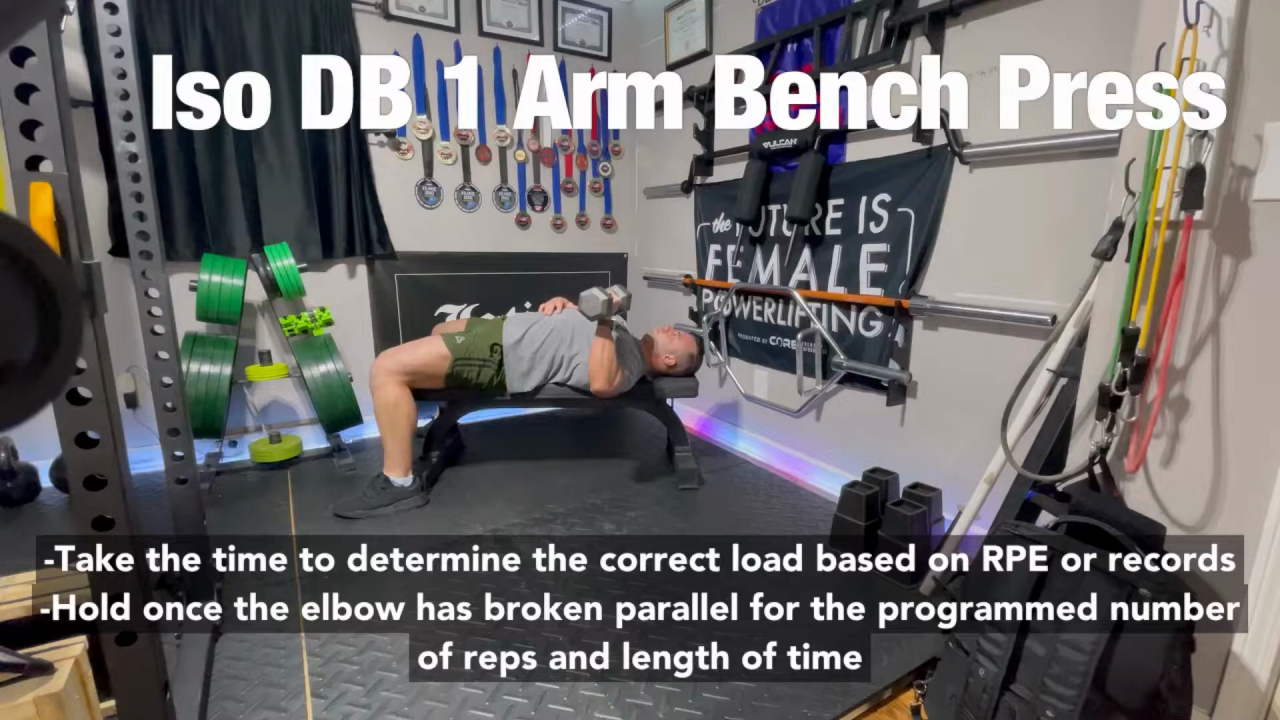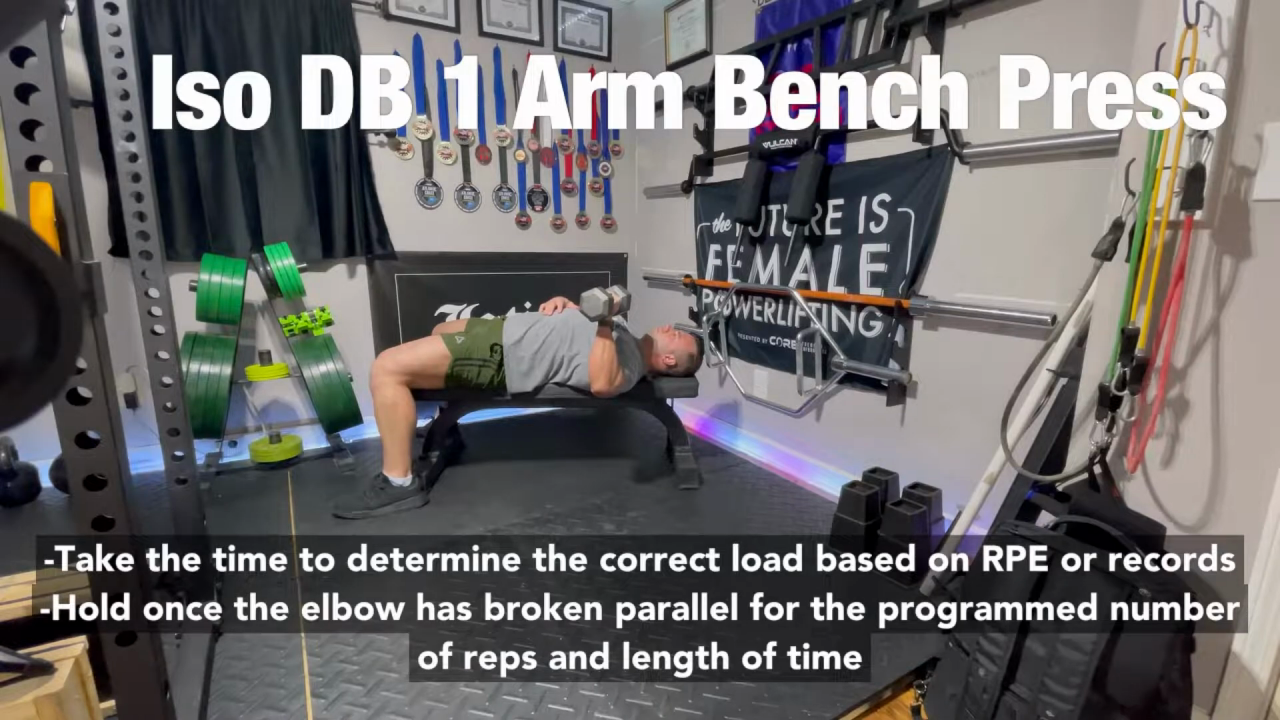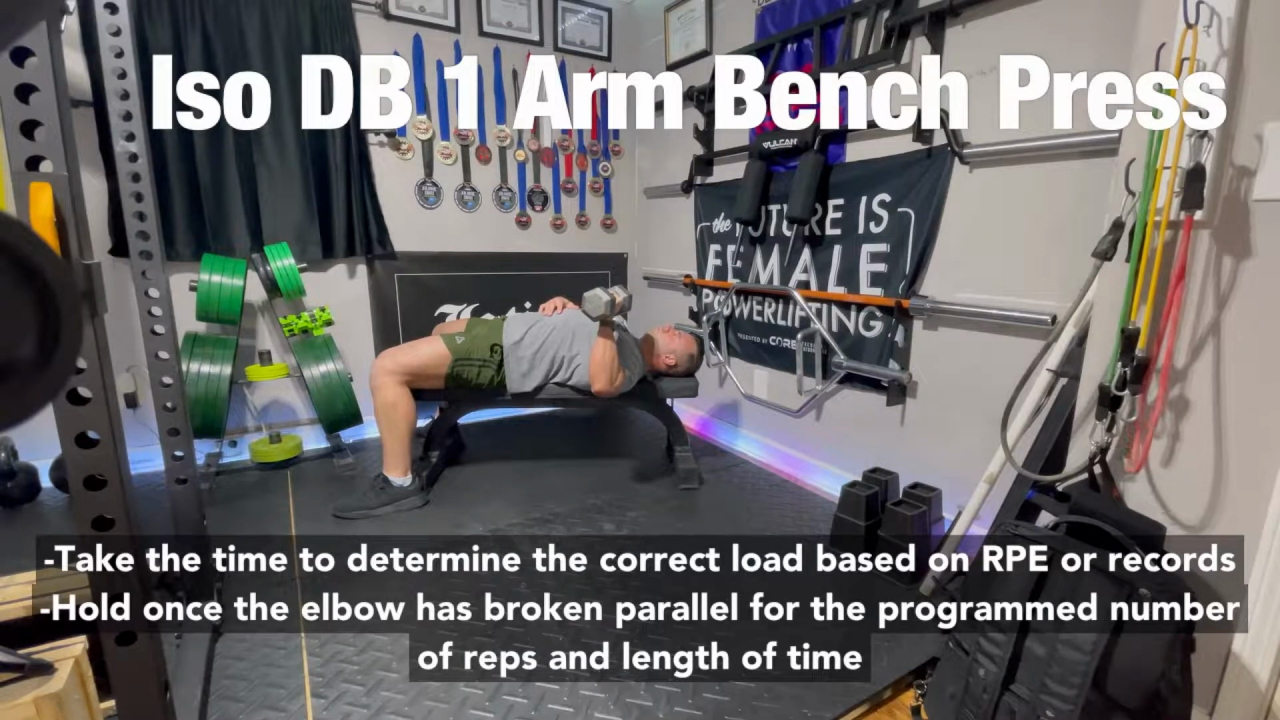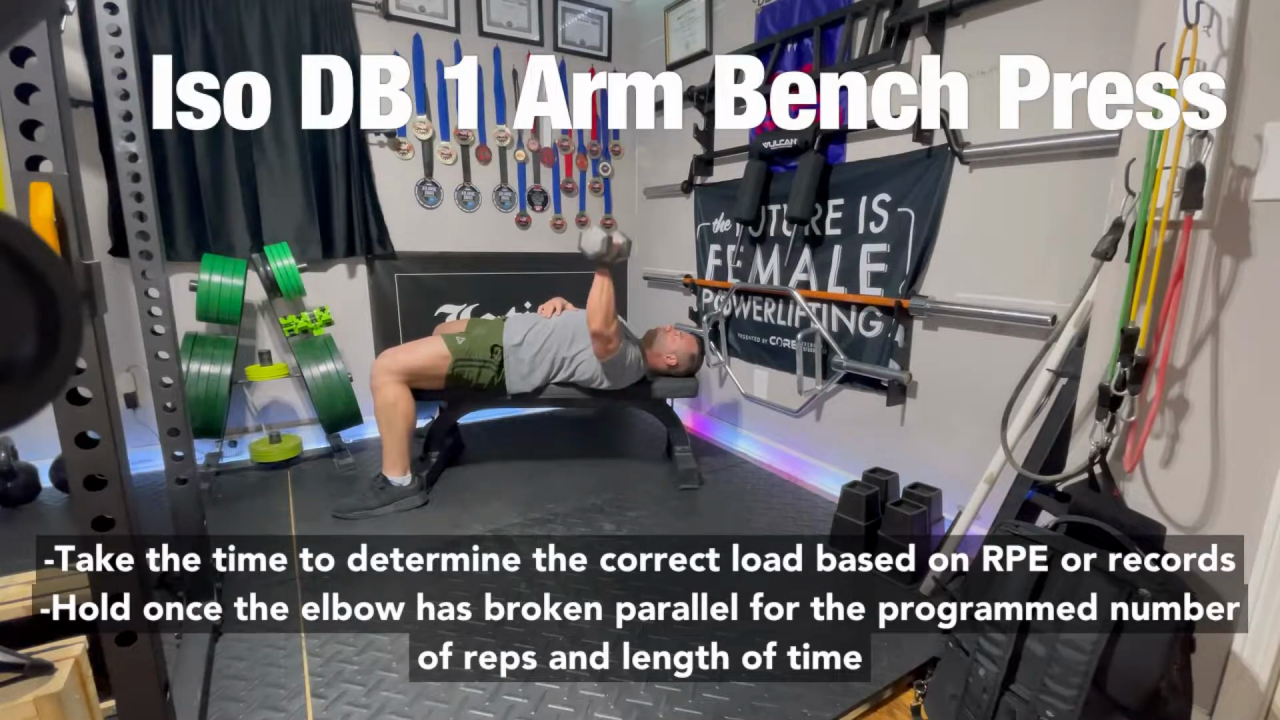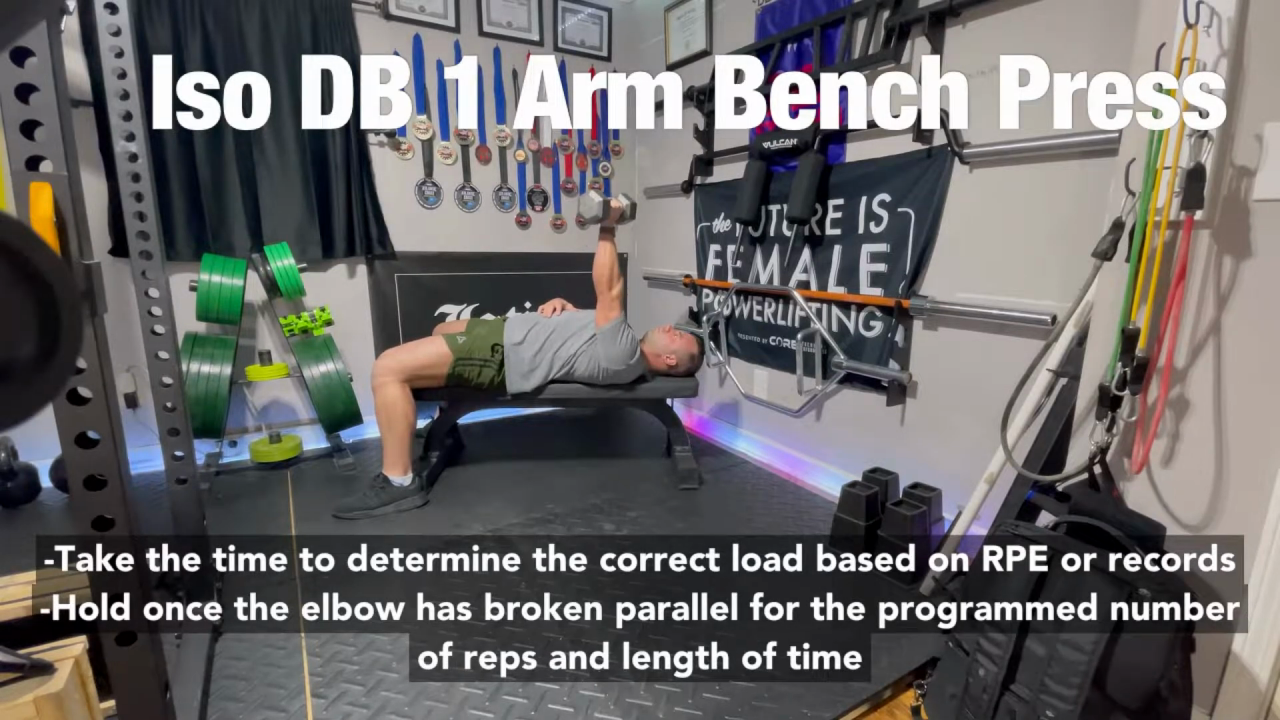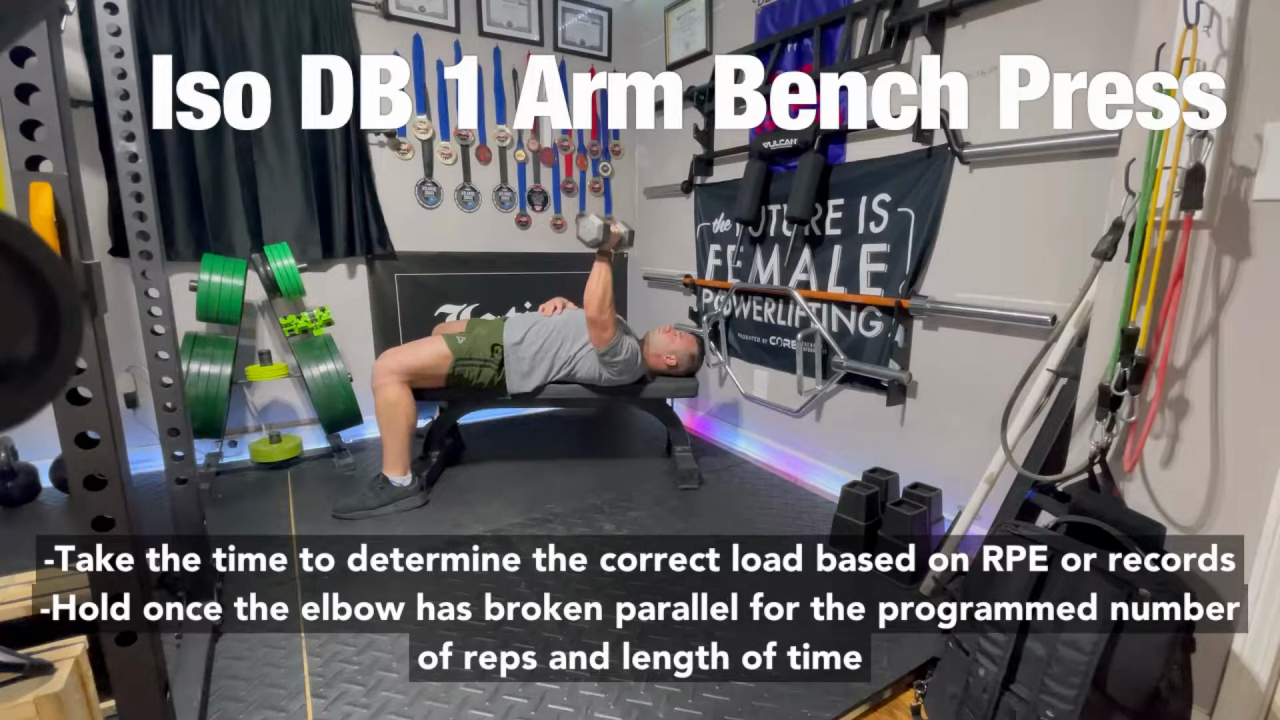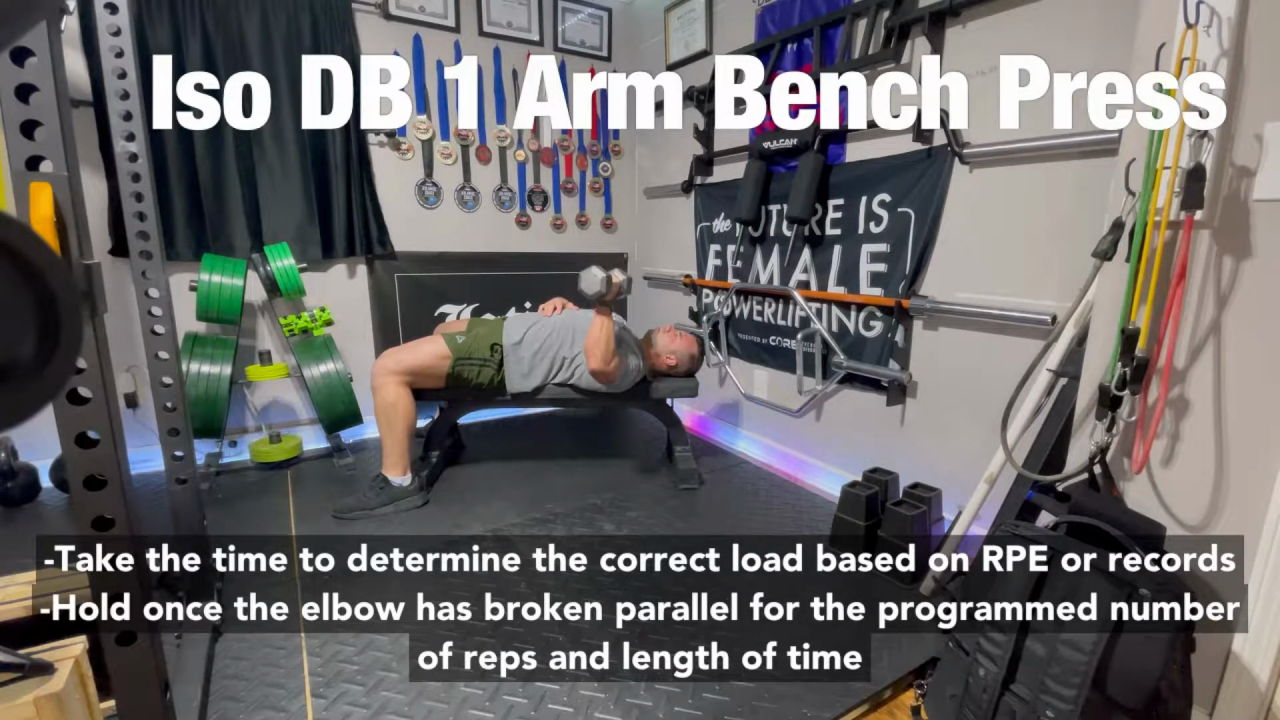
dt=0.7s
person 1, frame 1
left shoulder: (629, 365)
right shoulder: (626, 338)
left elbow: (601, 384)
right elbow: (585, 316)
left wrist: (604, 323)
right wrist: (563, 301)
left hip: (501, 356)
right hip: (506, 328)
left knee: (388, 368)
right knee: (439, 330)
left ankle: (399, 483)
person 1, frame 2
left shoulder: (629, 365)
right shoulder: (626, 338)
left elbow: (601, 384)
right elbow: (580, 321)
left wrist: (604, 324)
right wrist: (563, 301)
left hip: (503, 354)
left knee: (388, 368)
right knee: (441, 330)
left ankle: (398, 483)
person 1, frame 3
left shoulder: (630, 366)
right shoulder: (628, 340)
left elbow: (602, 385)
right elbow: (584, 323)
left wrist: (605, 324)
right wrist: (563, 301)
left hip: (503, 355)
left knee: (388, 368)
right knee: (442, 329)
left ankle: (398, 483)
person 1, frame 4
left shoulder: (626, 363)
right shoulder: (628, 343)
left elbow: (598, 328)
right elbow: (590, 321)
left wrist: (604, 267)
right wrist: (562, 303)
left hip: (504, 356)
right hip: (509, 330)
left knee: (388, 368)
right knee: (442, 330)
left ankle: (398, 482)
person 1, frame 5
left shoulder: (622, 356)
right shoulder: (628, 344)
left elbow: (608, 291)
right elbow: (592, 316)
left wrist: (607, 227)
right wrist: (562, 303)
left hip: (503, 355)
right hip: (509, 330)
left knee: (388, 368)
right knee: (441, 329)
left ankle: (399, 482)
person 1, frame 6
left shoulder: (624, 362)
right shoulder: (629, 343)
left elbow: (596, 313)
right elbow: (587, 322)
left wrist: (604, 253)
right wrist: (564, 303)
left hip: (504, 355)
right hip: (509, 331)
left knee: (389, 369)
right knee: (441, 331)
left ankle: (399, 482)
person 1, frame 7
left shoulder: (628, 368)
right shoulder: (628, 342)
left elbow: (598, 363)
right elbow: (584, 324)
left wrist: (604, 301)
right wrist: (563, 303)
left hip: (504, 355)
left knee: (388, 369)
right knee: (442, 331)
left ankle: (398, 483)
